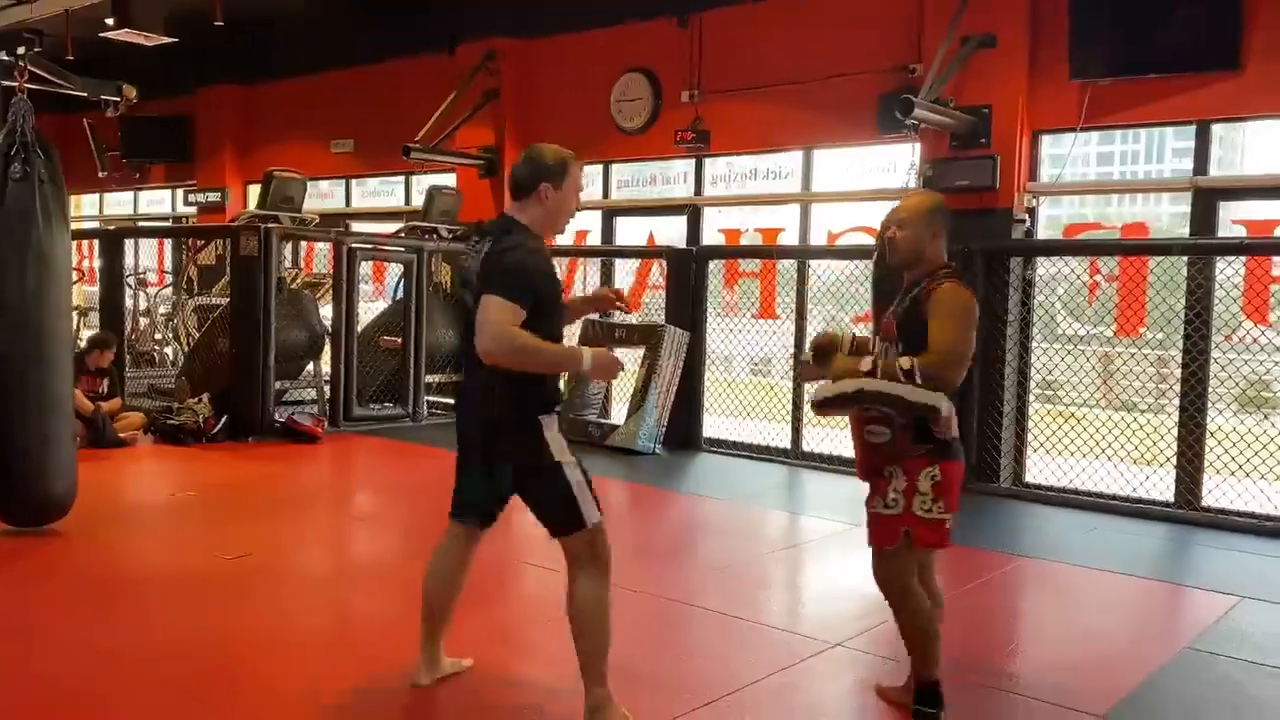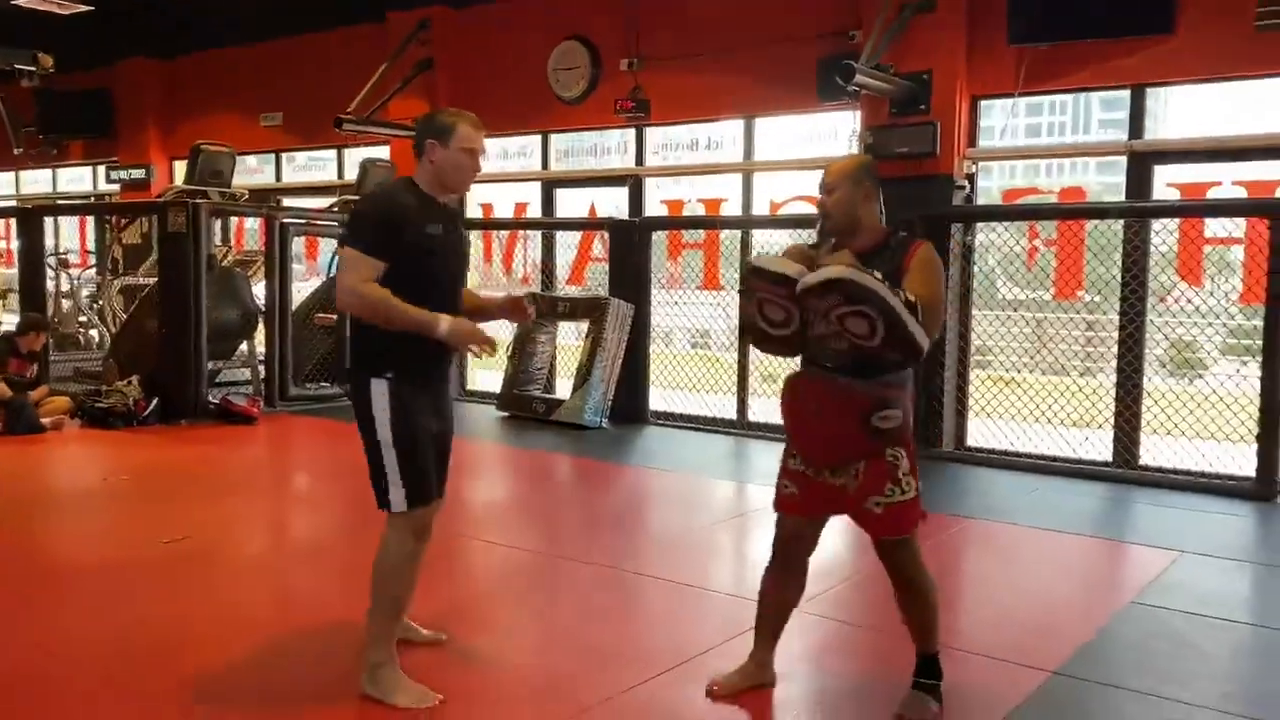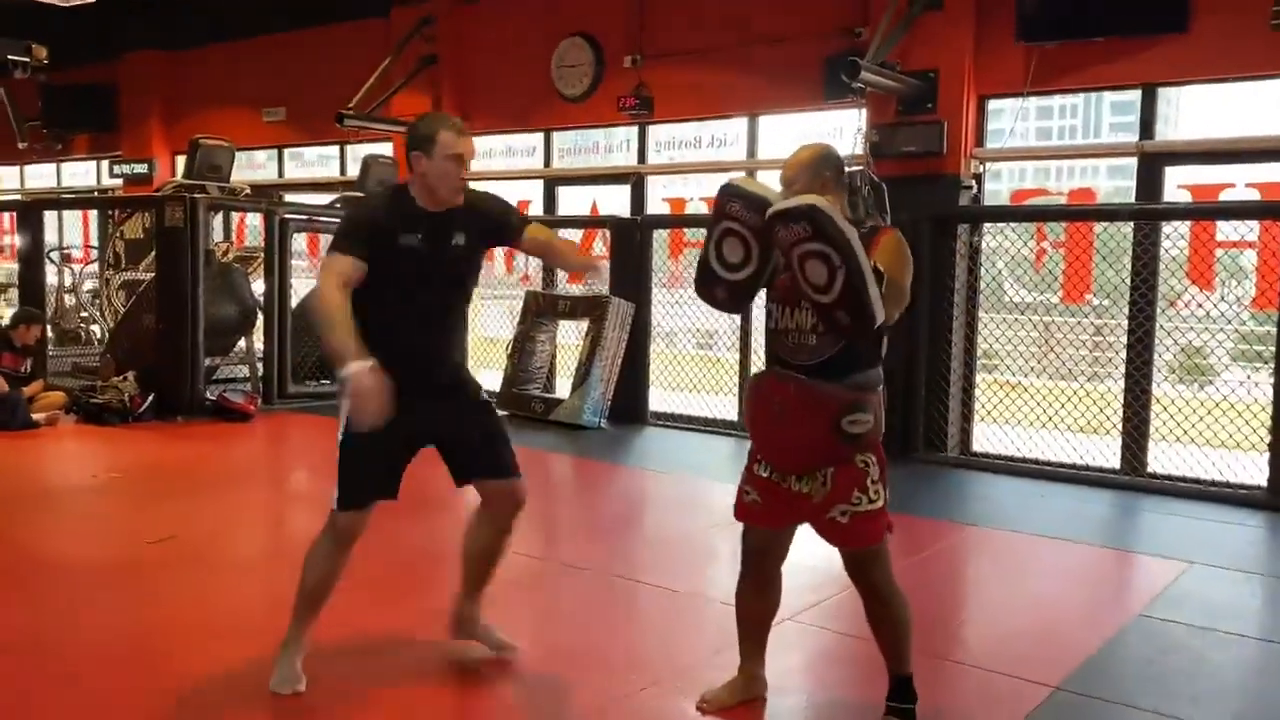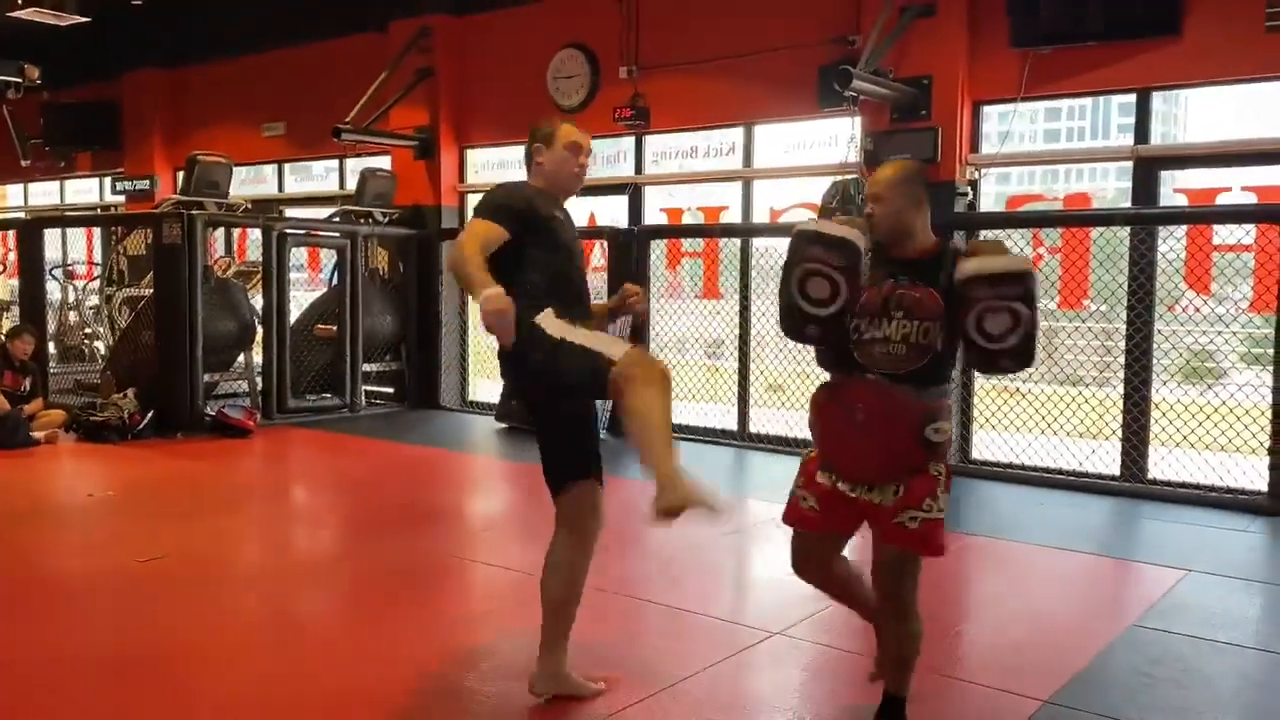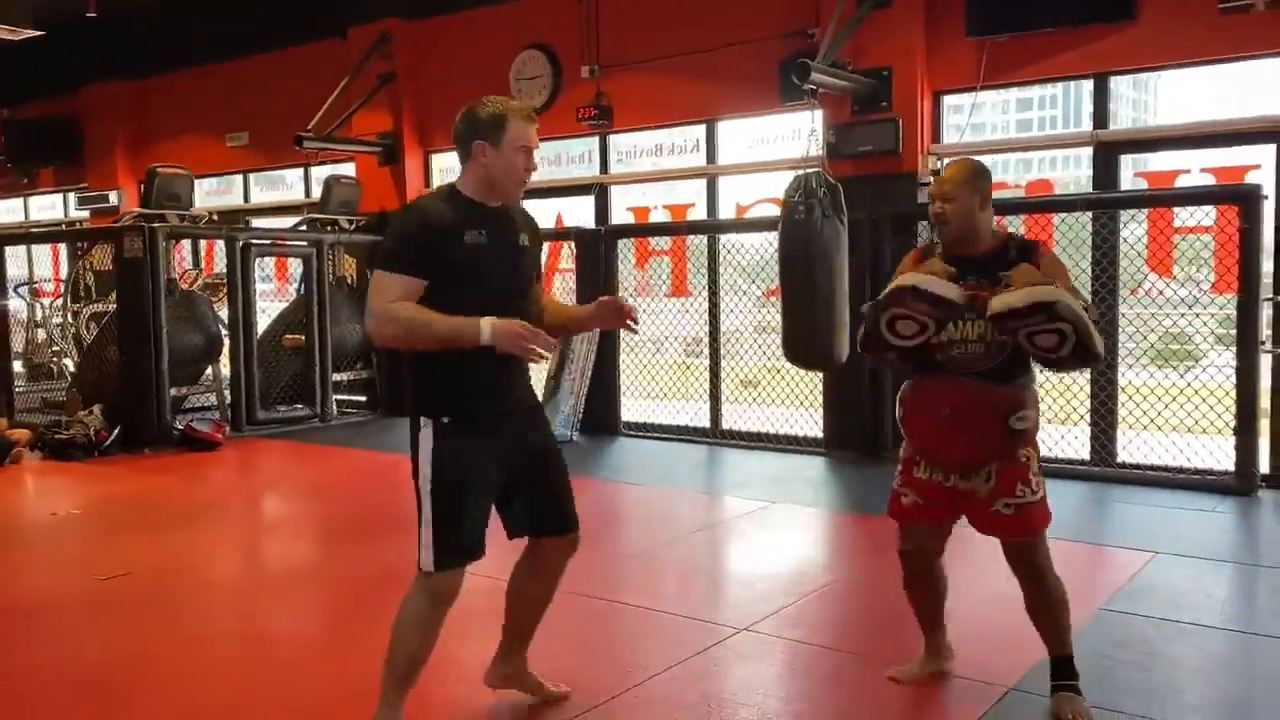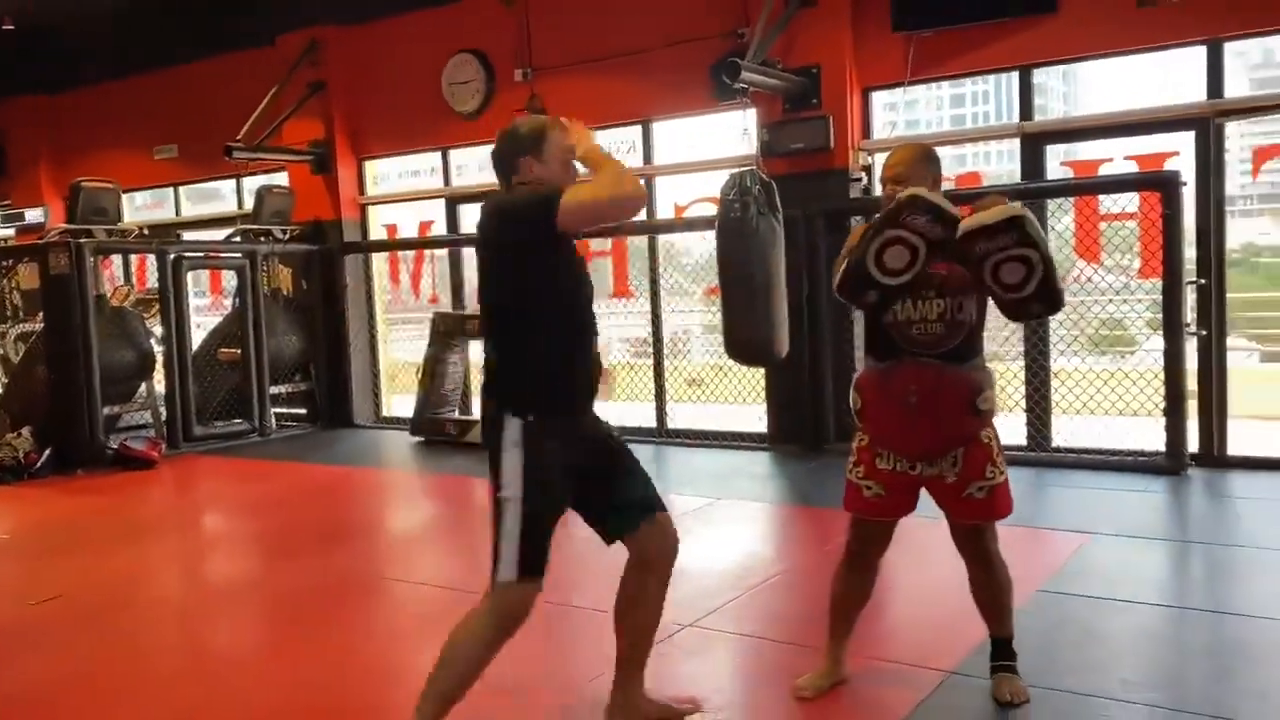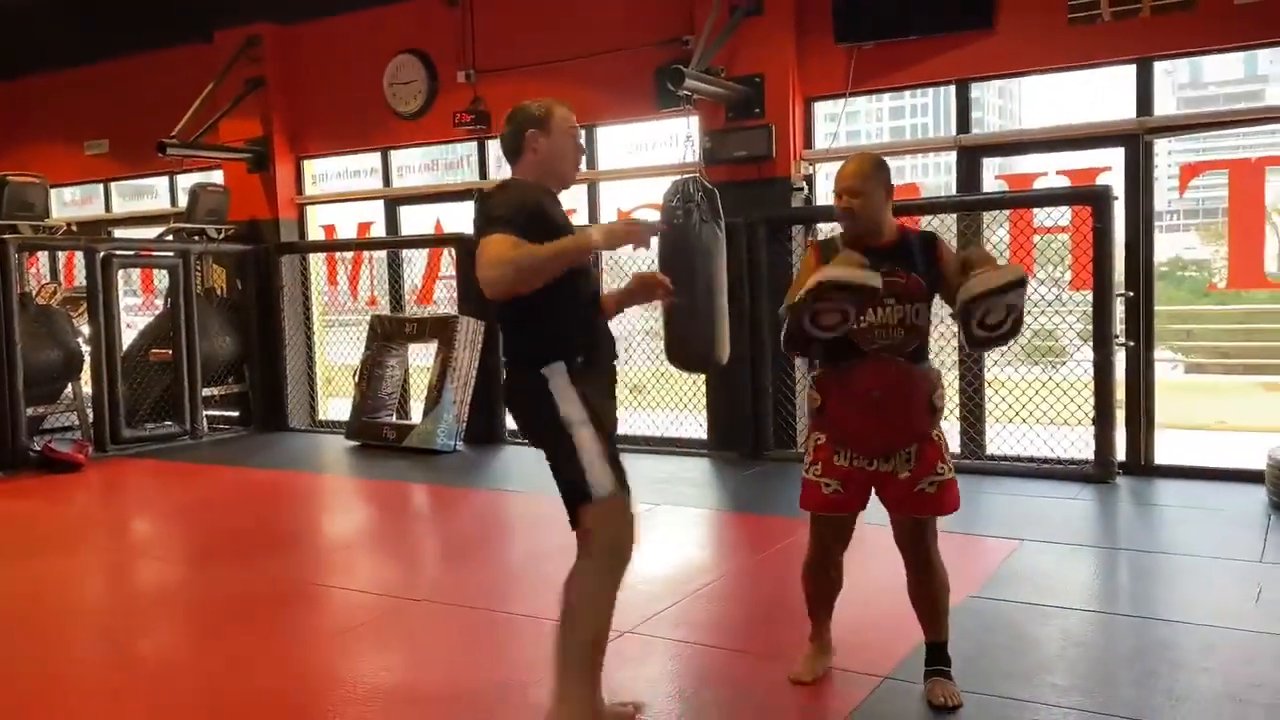
dt=0.7s
person 1, frame 1
left shoulder: (496, 240)
right shoulder: (523, 254)
right elbow: (494, 344)
left wrist: (583, 305)
right wrist: (580, 361)
left hip: (480, 411)
right hip: (522, 417)
left knee: (463, 531)
right knee: (588, 551)
left ankle: (429, 657)
person 1, frame 2
left shoulder: (448, 215)
right shoulder: (386, 207)
right elbow: (351, 294)
left wrist: (494, 307)
right wrist: (442, 325)
left hip: (428, 380)
right hip: (388, 382)
left knee: (423, 508)
right knee: (411, 517)
left ankle: (390, 617)
right ankle: (379, 666)
person 1, frame 3
left shoulder: (476, 209)
right shoulder: (372, 214)
left elbow: (551, 244)
right elbow: (329, 291)
left wrist: (582, 262)
right wrist: (356, 366)
left hip: (446, 381)
right hip: (381, 386)
left knee: (507, 493)
right knee: (347, 524)
left ankle: (466, 614)
right ankle: (294, 644)
person 1, frame 4
left shoulder: (556, 220)
right shoulder: (517, 201)
right elbow: (466, 251)
left wrist: (616, 307)
right wrist: (490, 290)
left hip: (558, 372)
right hip: (545, 332)
left knee: (582, 515)
right knee: (644, 371)
left ankle: (551, 668)
right ankle: (672, 483)
person 1, frame 5
left shoulder: (520, 222)
right shoulder: (424, 221)
right elbow: (382, 322)
left wrist: (589, 316)
right wrist: (484, 330)
left hip: (517, 413)
right hip: (452, 425)
left knee: (556, 540)
right knee: (441, 578)
left ankle: (509, 662)
person 1, frame 6
left shoulder: (536, 220)
right shoulder: (520, 209)
right elbow: (627, 195)
left wrist: (582, 365)
right wrist: (590, 147)
left hip: (573, 419)
right hip: (532, 426)
left knee: (658, 542)
right knee: (514, 598)
person 1, frame 7
left shoulder: (542, 205)
right shoulder: (511, 200)
right elbow: (501, 279)
left wrist: (626, 296)
right wrist: (594, 238)
left hip: (570, 383)
right hip: (555, 378)
left knee: (603, 536)
right knee: (612, 528)
person 2, frame 1
left shoulder: (948, 293)
right shoulder: (911, 289)
left elbow: (946, 370)
left wrist: (863, 364)
right wrist: (849, 350)
left hip: (919, 454)
right hip: (896, 452)
left knee: (895, 573)
right knee: (913, 573)
person 2, frame 2
left shoulder: (913, 255)
right shoulder: (822, 255)
left elbow: (922, 330)
right elbow: (778, 337)
left wrist: (862, 279)
right wrist: (780, 283)
left hip: (876, 433)
right hip: (814, 426)
left knee: (900, 556)
right knee: (788, 546)
right ankle: (760, 662)
person 2, frame 3
left shoulder: (880, 241)
right shoulder: (784, 240)
left elbow: (879, 310)
right elbow: (722, 292)
left wrist: (837, 237)
right wrist: (741, 231)
left hip: (845, 432)
right hip: (780, 424)
left knee: (870, 570)
right knee: (758, 555)
right ankle: (751, 673)
person 2, frame 4
left shoulder: (958, 267)
left hip: (912, 451)
right hip: (844, 437)
left knee: (895, 585)
right knee: (809, 556)
right ankle: (884, 625)
person 2, frame 5
left shoulder: (1032, 259)
right shoulder: (921, 261)
left wrist: (1041, 295)
left hip: (1003, 437)
right hip: (930, 433)
left knee: (1030, 562)
right knee: (915, 551)
right ankle: (937, 650)
person 2, frame 6
right shoulder: (872, 235)
right elbow: (848, 283)
left hip: (959, 415)
right hip: (886, 416)
left knee: (979, 543)
right knee: (862, 543)
left ankle: (1003, 659)
right ankle: (833, 660)
person 2, frame 7
left shoulder: (927, 248)
right shoulder: (823, 255)
left wrist: (984, 274)
right hip: (839, 417)
left knee: (920, 545)
right knee: (826, 540)
left ankle: (938, 664)
right ankle: (819, 643)
